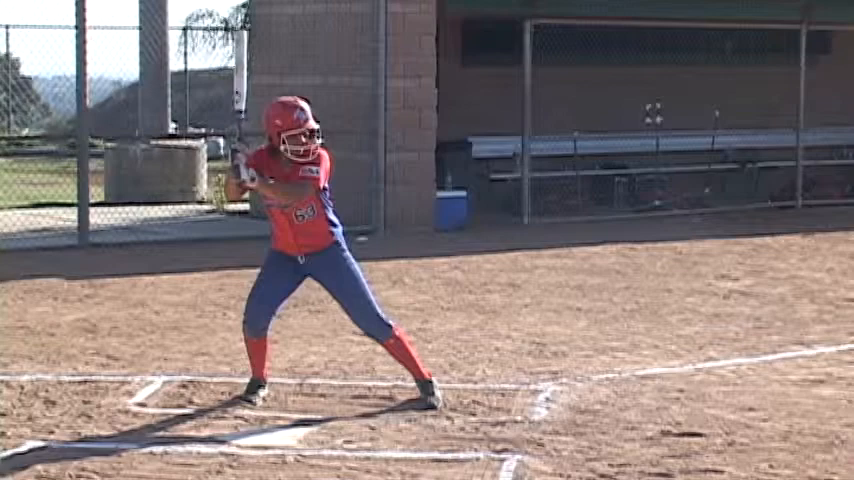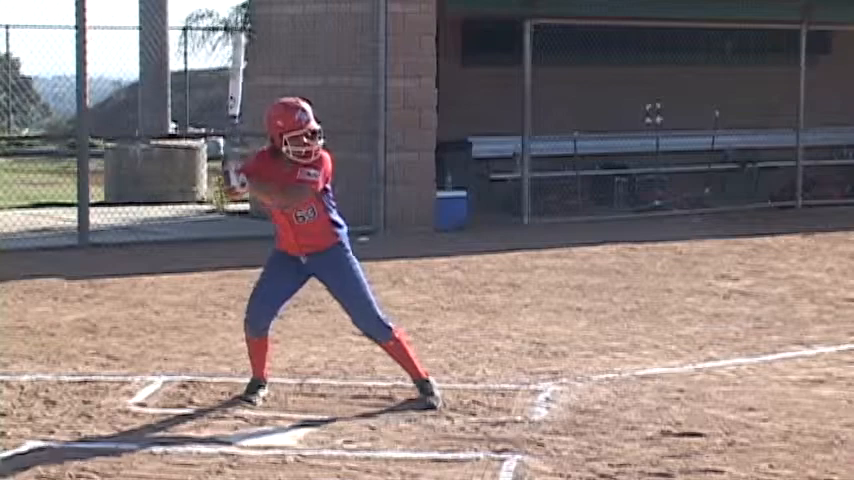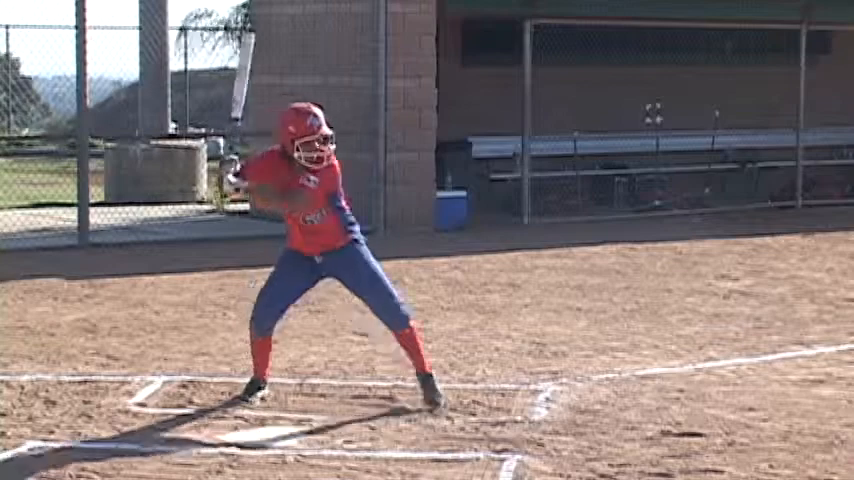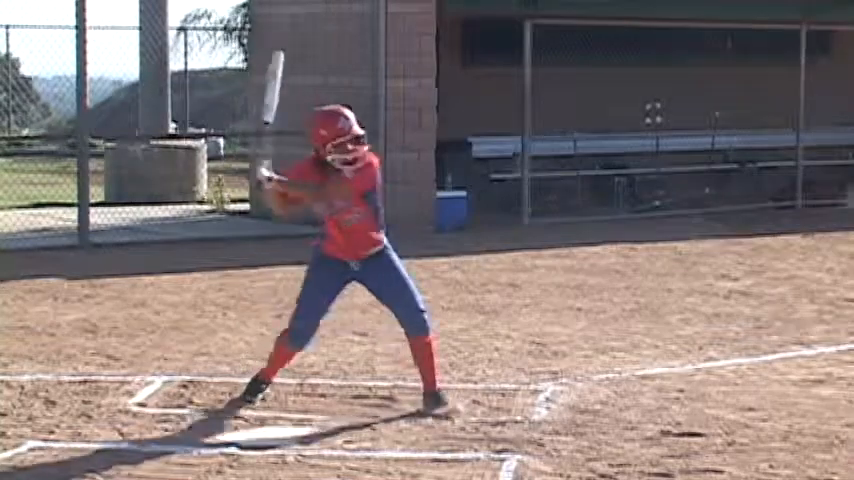
dt=0.2s
person 1, frame 1
left shoulder: (319, 158)
right shoulder: (262, 159)
left elbow: (297, 195)
right elbow: (233, 194)
left wrist: (259, 181)
right wrist: (236, 175)
left hip: (327, 250)
right hip: (284, 254)
left knee: (372, 319)
right knee: (254, 317)
left ankle: (424, 380)
right ankle: (258, 381)
person 1, frame 2
left shoulder: (320, 161)
right shoulder: (264, 161)
left elbow: (291, 198)
right elbow: (233, 189)
left wrist: (251, 185)
right wrist: (233, 179)
left hip: (331, 250)
right hip: (288, 254)
left knee: (371, 320)
right knee: (256, 316)
left ankle: (421, 380)
right ankle: (259, 380)
person 1, frame 3
left shoulder: (329, 168)
right shoulder: (274, 160)
left elbow: (289, 203)
right elbow: (244, 177)
left wrist: (245, 187)
right wrist: (235, 176)
left hip: (346, 250)
right hip: (301, 254)
left knee: (392, 310)
right knee: (262, 315)
left ankle: (425, 378)
right ankle: (259, 380)
person 1, frame 4
left shoulder: (366, 163)
right shoulder: (310, 170)
left elbow: (328, 195)
right elbow: (282, 208)
left wrist: (280, 184)
right wrist: (272, 187)
left hip: (375, 254)
right hip: (332, 259)
left knee: (416, 317)
right knee: (301, 330)
left ankle: (431, 391)
right ankle: (265, 377)
